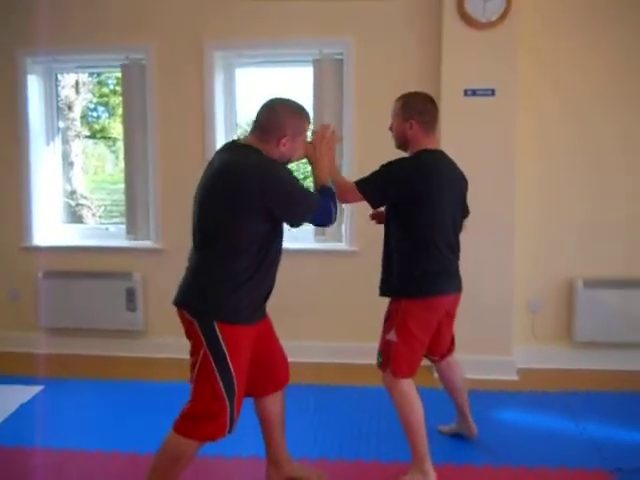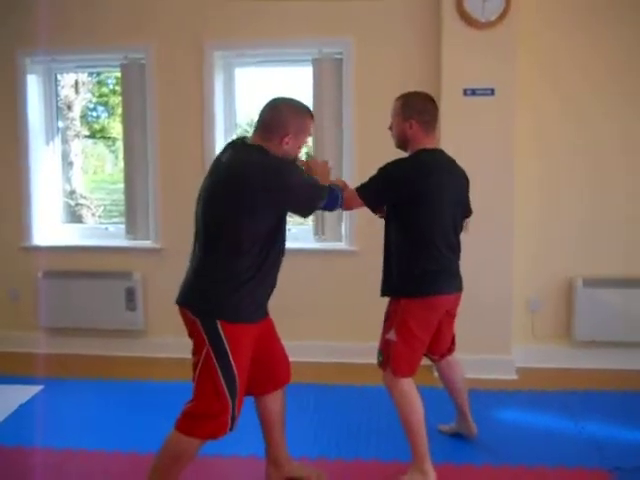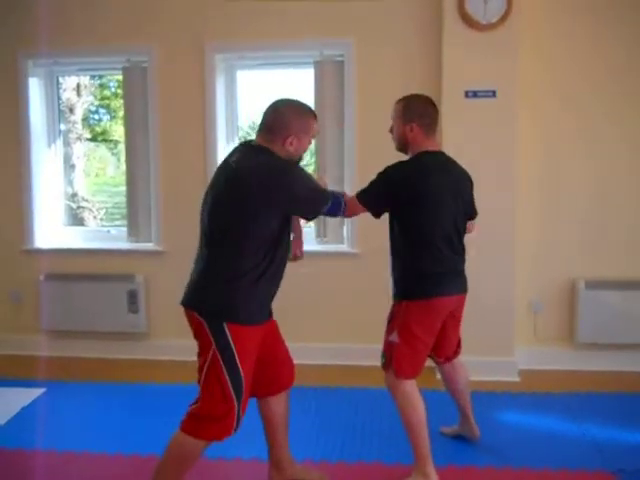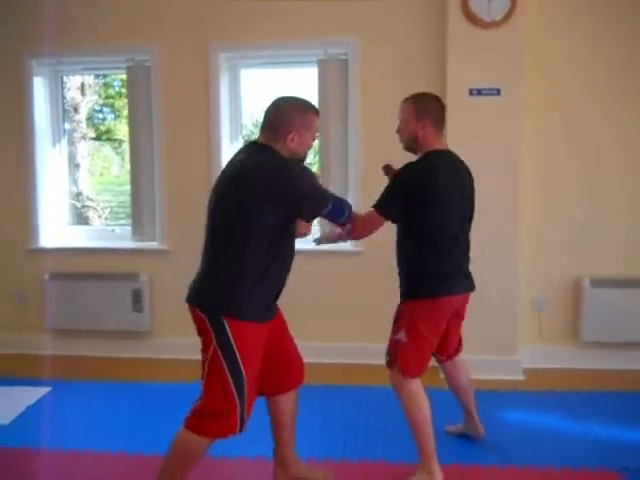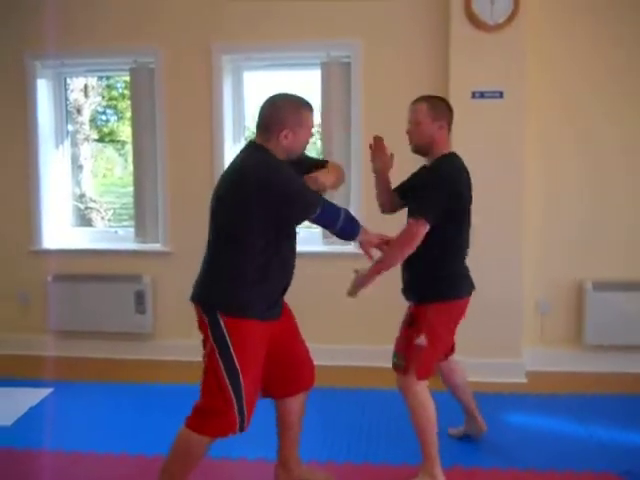
dt=0.2s
person 1, frame 1
left shoulder: (404, 171)
right shoulder: (452, 171)
left elbow: (345, 193)
left hip: (417, 291)
right hip: (447, 284)
left knee: (396, 374)
right knee: (443, 354)
right ankle: (466, 422)
person 1, frame 2
left shoulder: (401, 172)
right shoulder: (455, 171)
left elbow: (347, 200)
left hip: (416, 291)
right hip: (449, 284)
left knee: (396, 373)
right knee: (443, 354)
right ankle: (466, 421)
person 1, frame 3
left shoulder: (401, 175)
right shoulder: (458, 174)
left elbow: (349, 208)
left hip: (420, 292)
right hip: (453, 286)
left knee: (398, 375)
right knee: (446, 357)
right ankle: (468, 425)
person 1, frame 4
left shoulder: (414, 174)
right shoulder: (458, 169)
left elbow: (369, 224)
left wrist: (332, 234)
left hip: (428, 290)
right hip: (456, 284)
left knee: (404, 374)
right knee: (449, 355)
right ankle: (472, 422)
person 1, frame 5
left shoulder: (447, 176)
right shoulder: (427, 173)
left elbow: (410, 238)
right elbow: (388, 205)
left wrist: (369, 273)
right wrist: (383, 171)
left hip: (440, 293)
right hip: (440, 288)
left knee: (410, 375)
right knee: (439, 359)
right ankle: (473, 419)
person 2, frame 1
left shoulder: (236, 153)
right shoulder: (264, 174)
right elbow: (323, 214)
left wrist: (314, 149)
right wrist: (322, 171)
left hip: (238, 302)
right hip: (217, 309)
left knee: (272, 375)
right knee: (211, 412)
person 2, frame 2
left shoulder: (238, 152)
right shoulder: (272, 172)
right elbow: (330, 198)
left wrist: (308, 178)
right wrist: (319, 179)
left hip: (238, 301)
right hip: (219, 307)
left knee: (273, 374)
right knee: (212, 409)
person 2, frame 3
left shoulder: (246, 156)
right shoulder: (276, 174)
right elbow: (333, 205)
left wrist: (294, 230)
right wrist: (323, 198)
left hip: (243, 303)
right hip: (224, 309)
left knee: (277, 376)
right knee: (218, 410)
person 2, frame 4
left shoulder: (261, 159)
right shoulder: (274, 172)
left elbow: (307, 192)
right elbow: (335, 210)
left wrist: (306, 215)
right wrist: (325, 212)
left hip: (255, 301)
right hip: (228, 307)
left knee: (286, 374)
right knee: (222, 408)
person 2, frame 5
left shoulder: (277, 161)
right shoulder: (265, 173)
left elbow: (328, 173)
right elbow: (326, 215)
left wrist: (321, 177)
right wrist: (366, 235)
left hip: (266, 300)
right hip: (232, 307)
left knee: (295, 376)
right knee: (222, 408)
